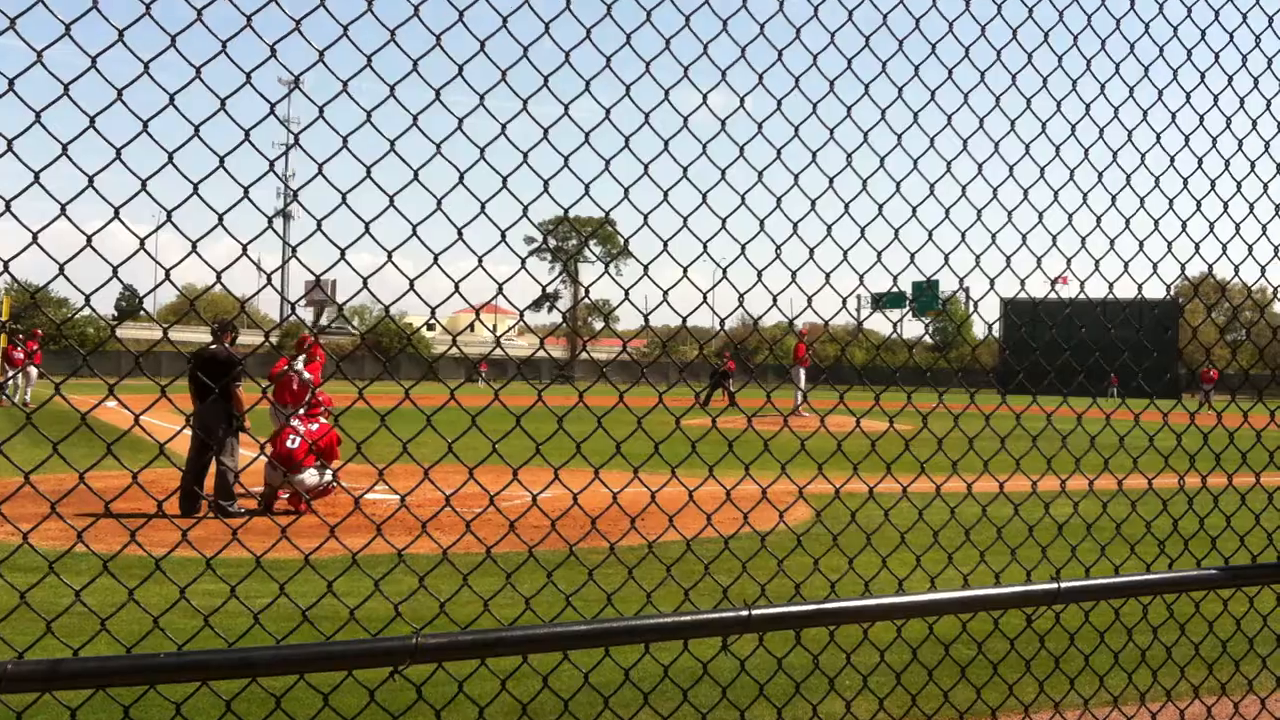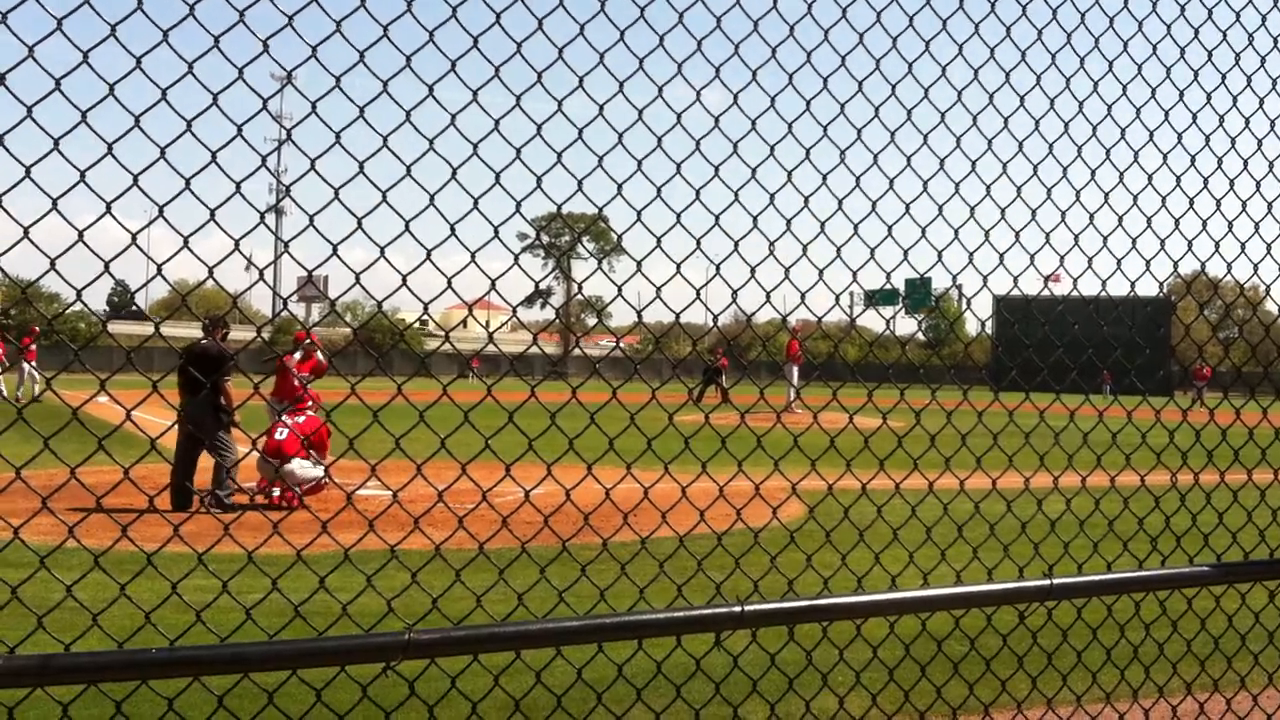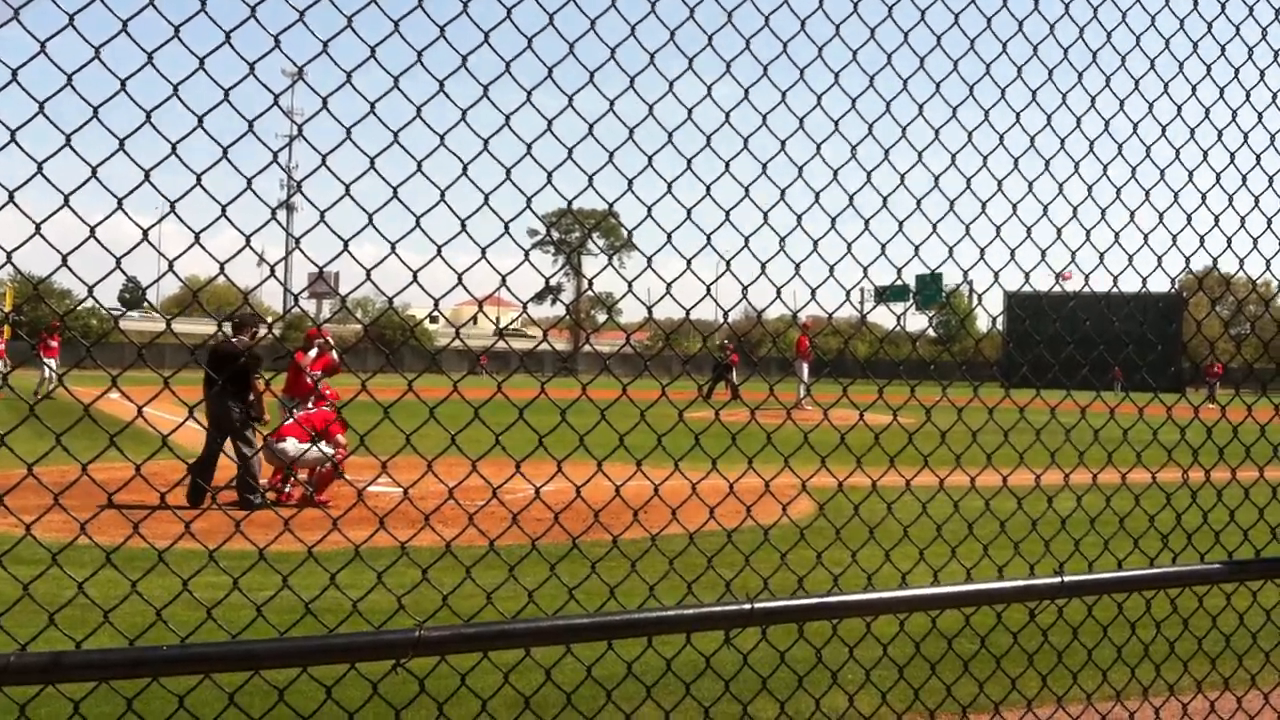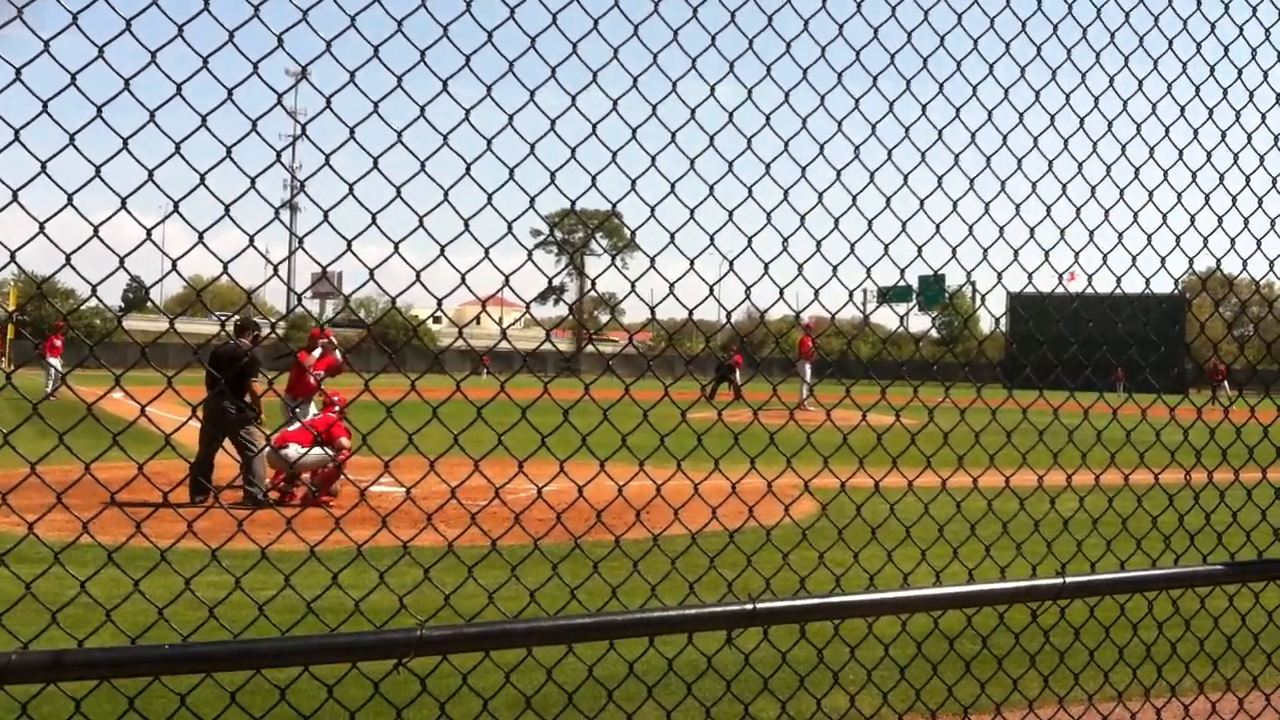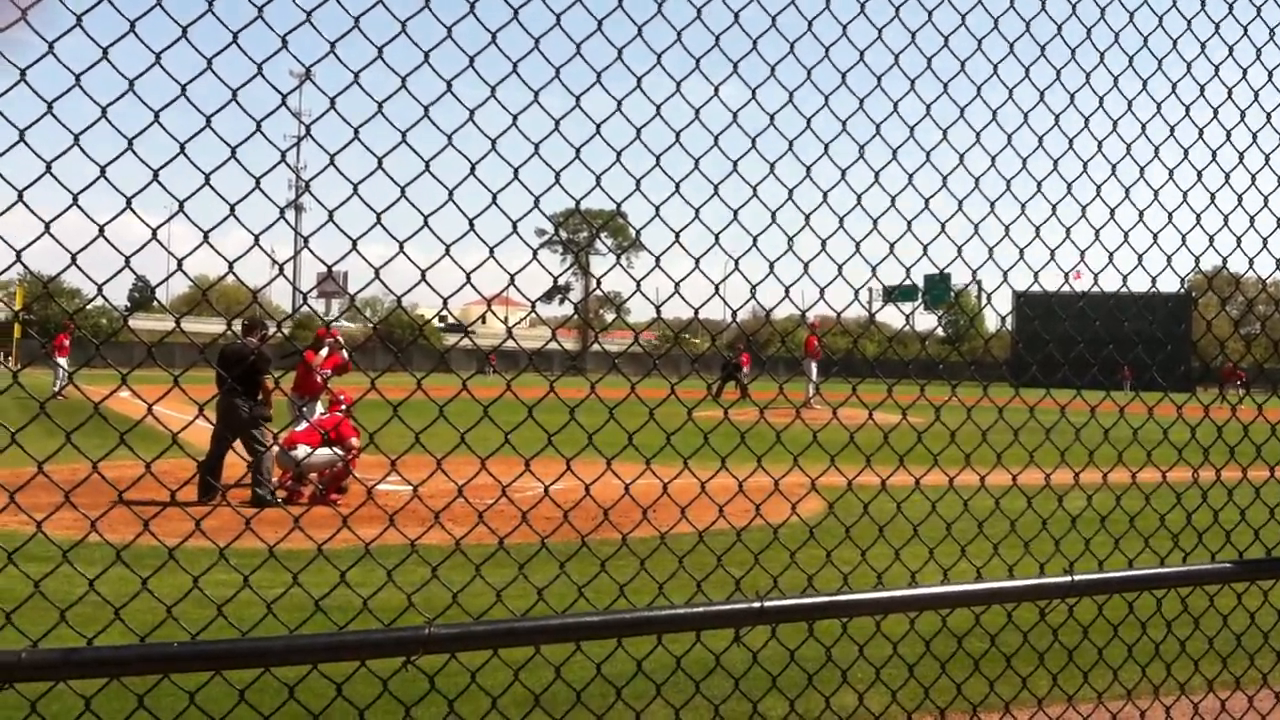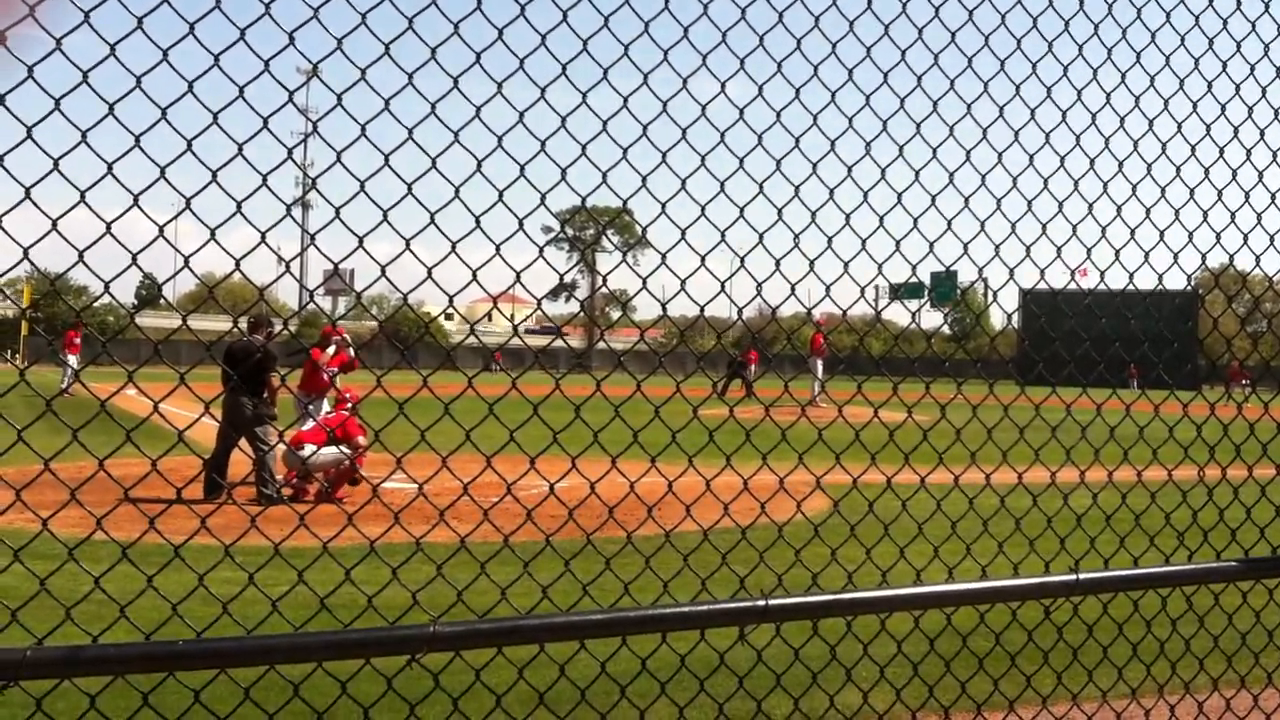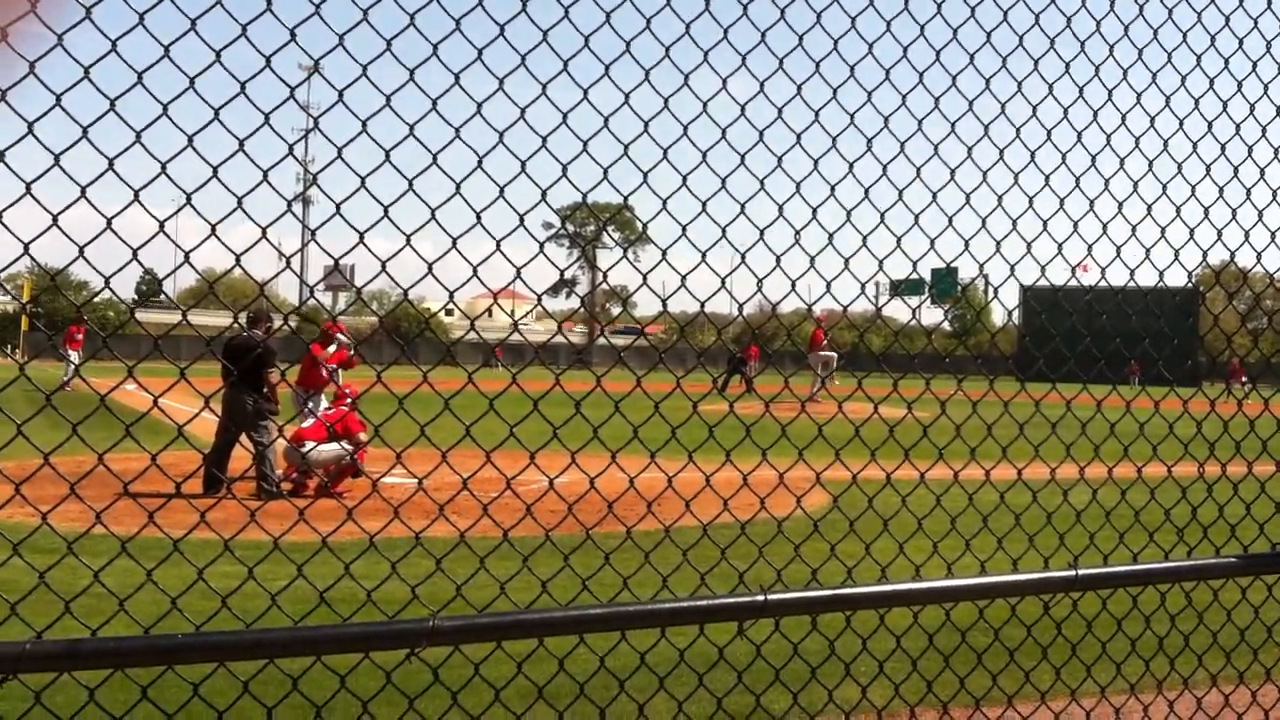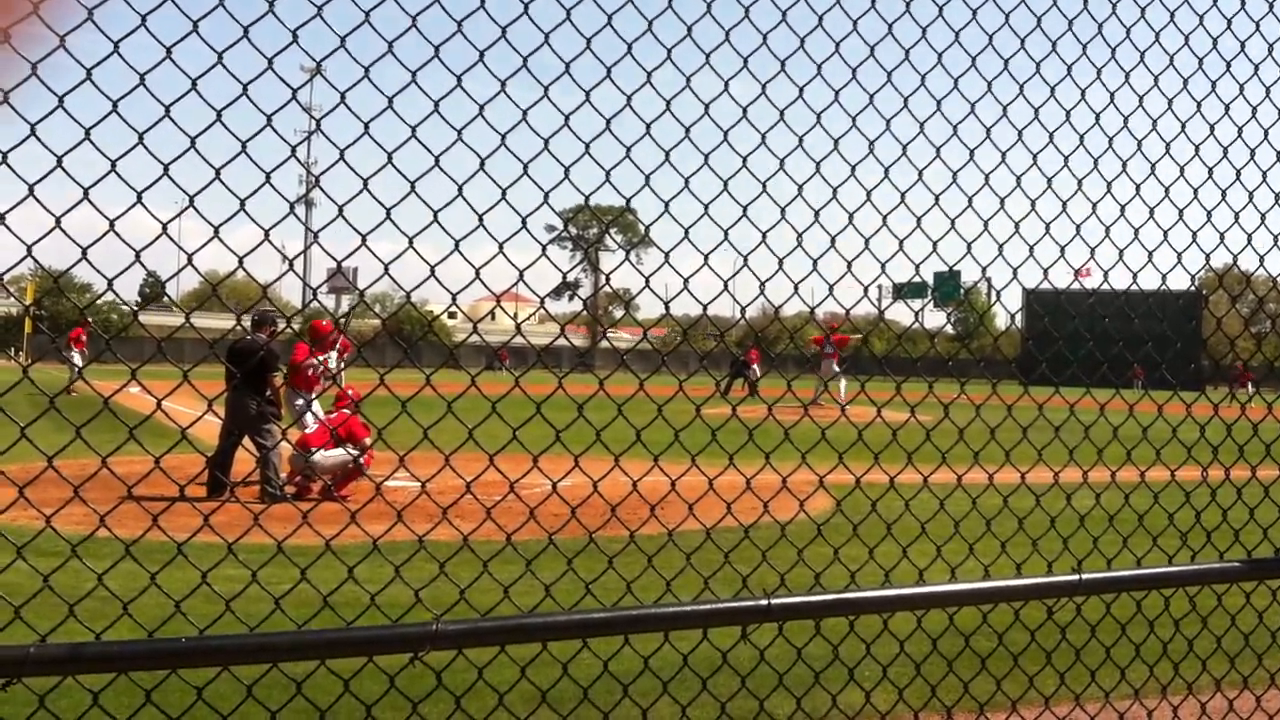
dt=0.5s
person 1, frame 1
left shoulder: (198, 355)
right shoulder: (230, 356)
left elbow: (192, 388)
right elbow: (236, 391)
right wrist: (244, 417)
left hip: (201, 412)
right hip: (223, 413)
left knee: (196, 459)
right knee: (227, 461)
left ankle: (189, 505)
right ankle: (225, 506)
person 1, frame 2
left shoulder: (188, 350)
right shoulder: (221, 351)
left elbow: (181, 383)
right elbow: (225, 385)
right wrist: (233, 411)
left hip: (188, 407)
right hip: (210, 408)
left knee: (185, 456)
right knee: (227, 453)
left ankle: (181, 500)
right ankle: (221, 498)
person 1, frame 3
left shoulder: (217, 348)
right shoulder: (250, 350)
left elbow: (206, 381)
right elbow: (256, 384)
left wrist: (209, 403)
right wrist: (262, 411)
left hip: (215, 404)
right hip: (237, 406)
left knee: (210, 451)
right knee: (248, 453)
left ankle: (196, 496)
right ankle: (250, 499)
person 1, frame 4
left shoulder: (218, 350)
right shoulder: (249, 354)
left elbow: (209, 380)
right elbow: (253, 387)
right wrist: (260, 411)
left hip: (212, 405)
right hip: (234, 407)
left knee: (206, 451)
right knee: (254, 451)
left ankle: (198, 494)
right ankle: (256, 496)
person 1, frame 5
left shoulder: (226, 349)
right shoulder: (259, 353)
left elbow: (219, 380)
right elbow: (267, 385)
right wrist: (268, 407)
left hip: (224, 403)
right hip: (246, 406)
left knee: (217, 449)
right knee: (261, 451)
left ankle: (207, 493)
right ankle: (263, 496)
person 1, frame 6
left shoulder: (232, 347)
right shoulder: (265, 351)
left elbow: (224, 378)
right elbow: (273, 383)
right wrist: (272, 405)
left hip: (230, 401)
right hip: (252, 404)
left knee: (222, 447)
right knee: (265, 449)
left ankle: (212, 490)
right ankle: (269, 494)
person 1, frame 7
left shoulder: (231, 342)
right shoulder: (264, 346)
left elbow: (224, 373)
right elbow: (270, 379)
right wrist: (275, 402)
left hip: (231, 397)
right hip: (253, 400)
left knee: (223, 442)
right knee: (264, 444)
left ankle: (212, 485)
right ankle: (268, 489)
person 1, frame 8
left shoulder: (235, 345)
right shoulder: (267, 349)
left elbow: (228, 377)
right elbow: (274, 382)
right wrist: (279, 406)
left hip: (233, 400)
right hip: (255, 403)
left knee: (226, 445)
right knee: (270, 447)
left ankle: (216, 489)
right ankle: (272, 492)
